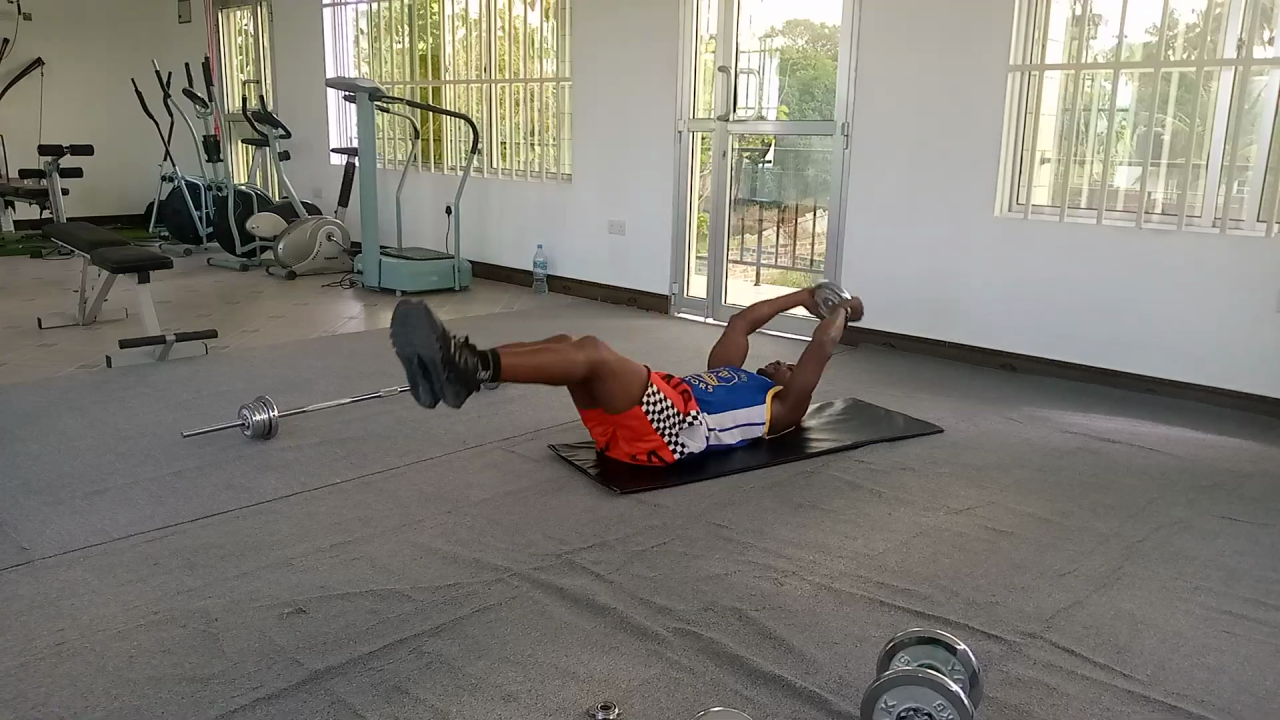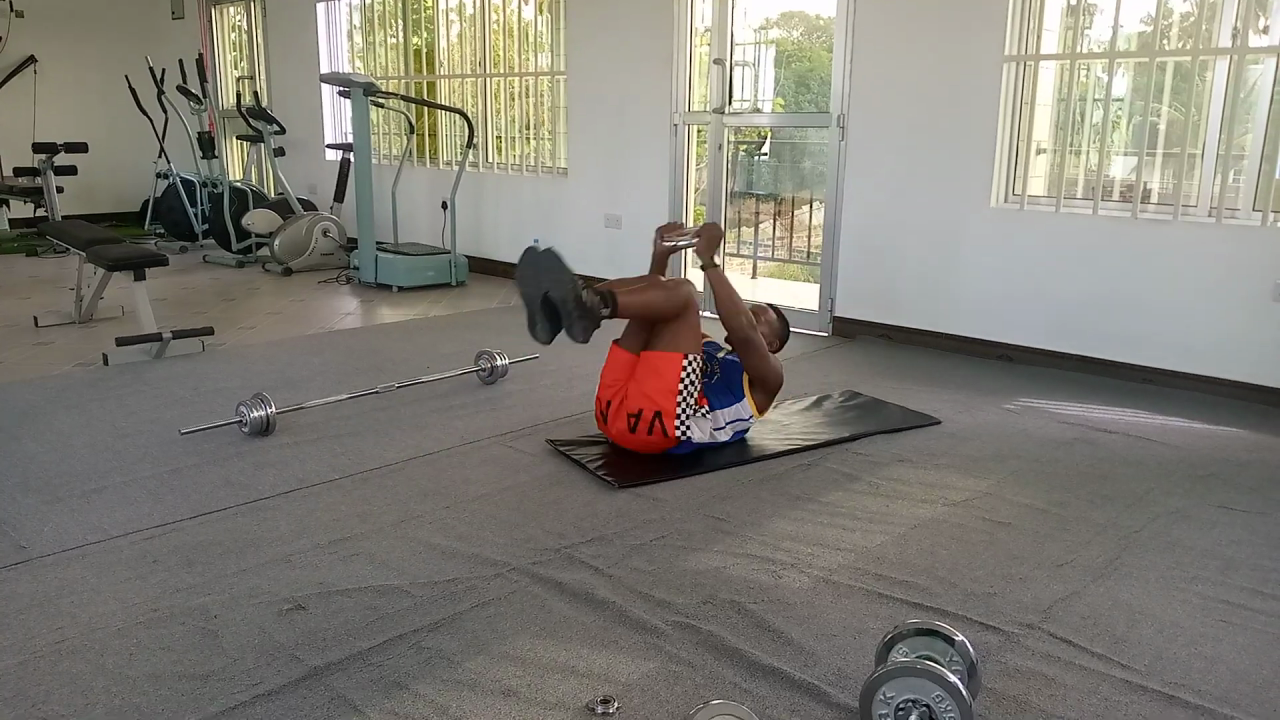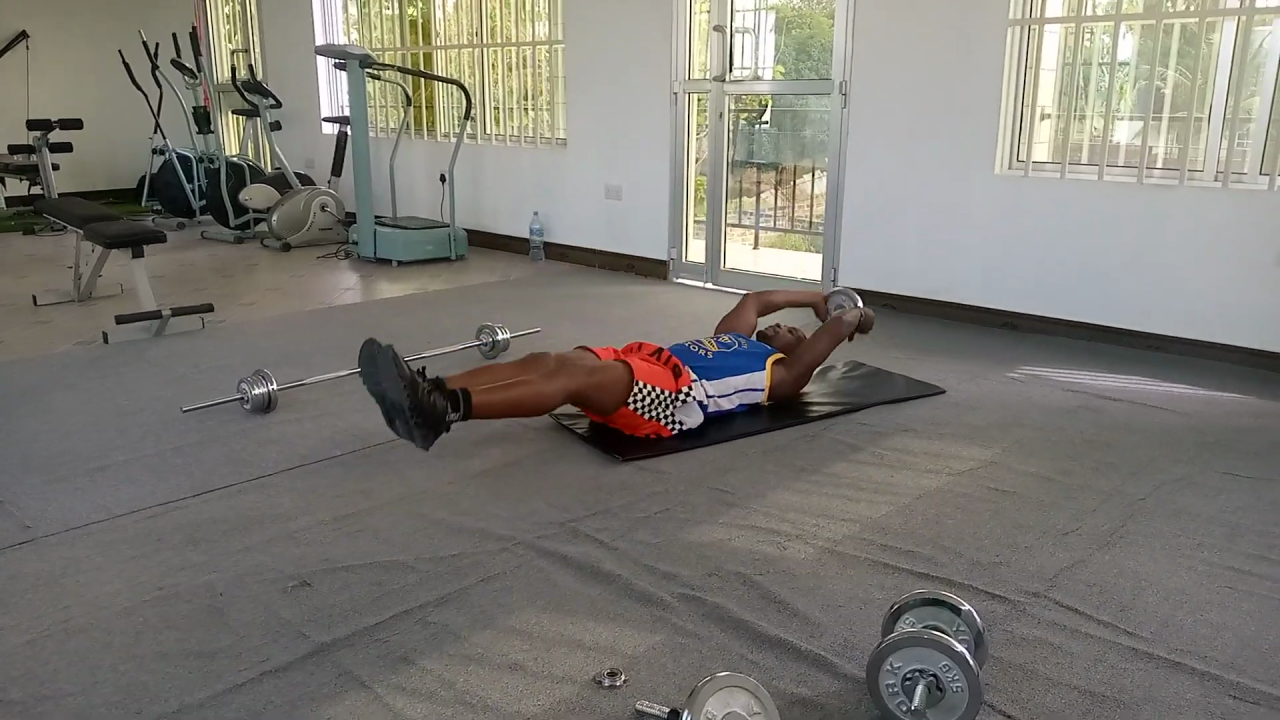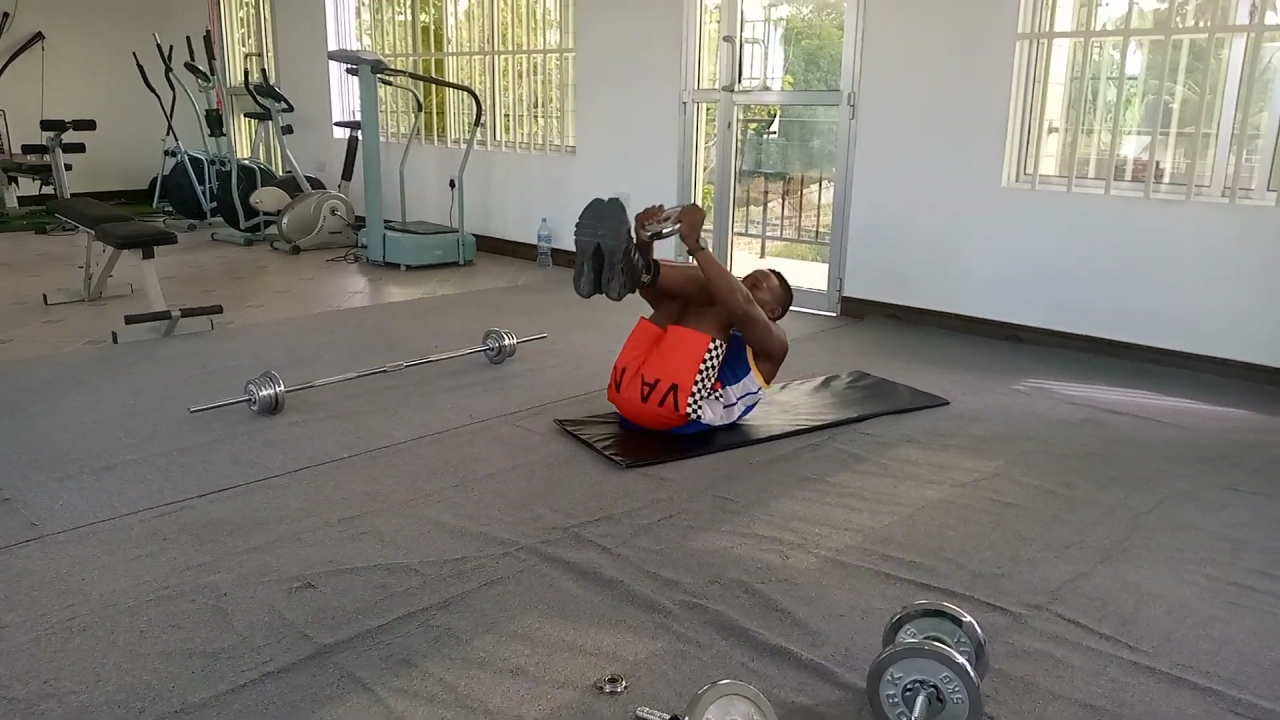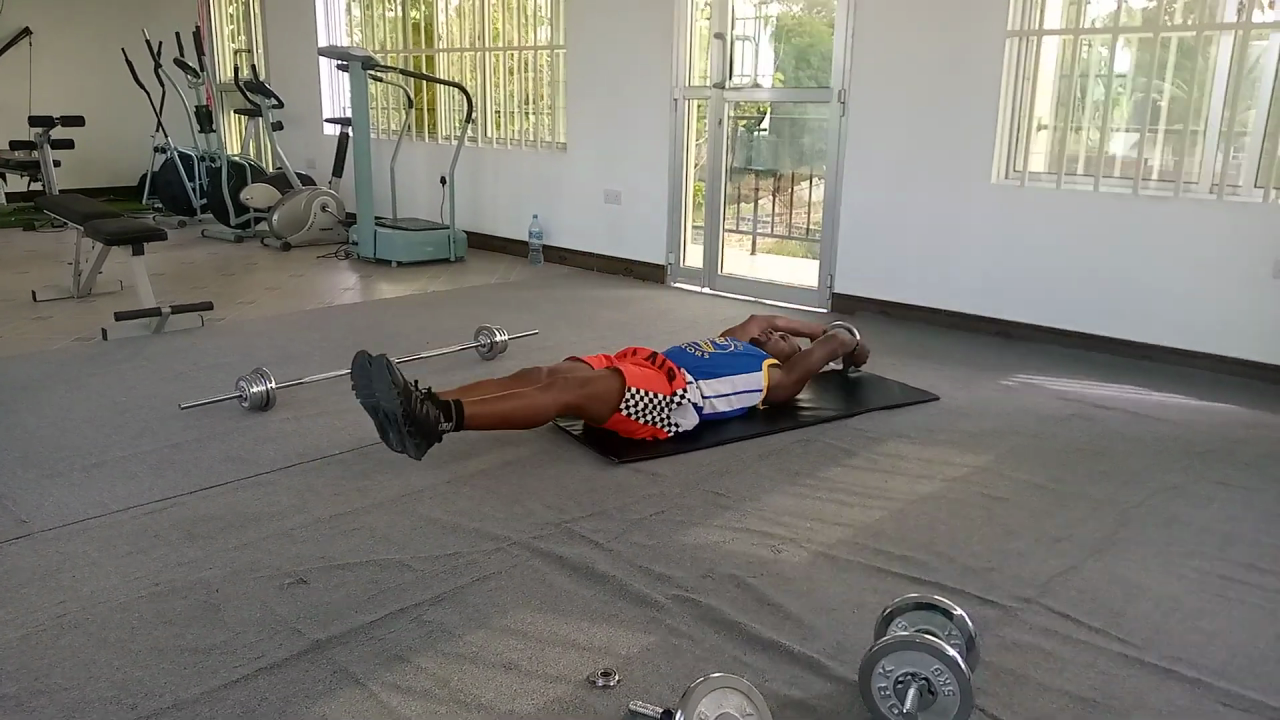
dt=1s
person 1, frame 1
left shoulder: (782, 410)
right shoulder: (731, 372)
left elbow: (818, 351)
right elbow: (741, 322)
left wrist: (837, 316)
right wrist: (797, 297)
left hip: (673, 426)
right hip: (640, 414)
left knee: (590, 351)
right knee: (565, 345)
left ankle: (470, 369)
right ankle: (455, 362)
person 1, frame 2
left shoulder: (766, 375)
right shoulder: (706, 351)
left elbow: (742, 330)
left wrist: (710, 263)
right wrist: (662, 255)
left hip: (664, 426)
right hip: (617, 412)
left knee: (683, 292)
right knee: (651, 300)
left ankle: (585, 308)
right ankle: (572, 305)
person 1, frame 3
left shoulder: (783, 376)
right shoulder: (737, 340)
left elbow: (834, 329)
right elbow: (756, 299)
left wrist: (851, 319)
right wrist: (817, 298)
left hip: (670, 395)
right hip: (647, 362)
left knee: (569, 373)
right knee: (543, 362)
left ankle: (442, 409)
right ankle: (431, 394)
person 1, frame 4
left shoulder: (771, 344)
right shoulder: (717, 332)
left elbow: (740, 304)
right elbow: (652, 292)
left wrist: (696, 243)
right wrist: (645, 242)
left hip: (674, 406)
right hip: (630, 389)
left knee: (722, 289)
left ankle: (627, 268)
right ankle: (606, 269)
person 1, frame 5
left shoulder: (776, 379)
right shoulder: (735, 348)
left elbow: (826, 347)
right elbow: (761, 319)
right wrist: (824, 326)
left hip: (667, 400)
right hip: (642, 365)
left knee: (566, 386)
right knee: (540, 376)
left ankle: (434, 420)
right ankle: (424, 405)
